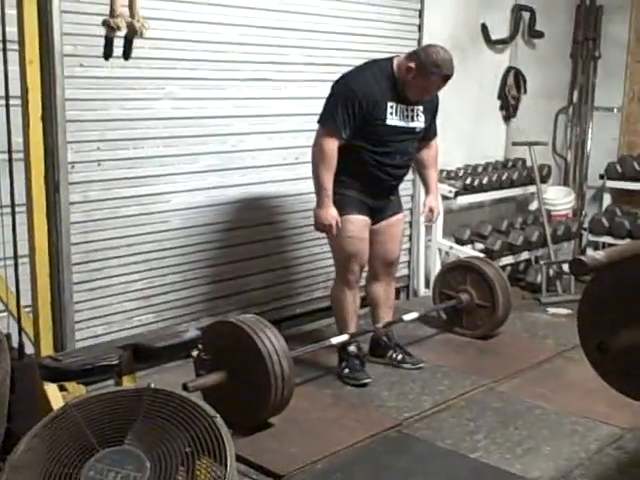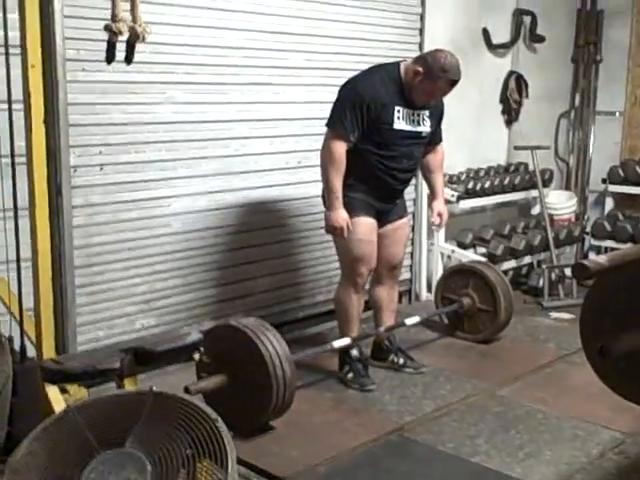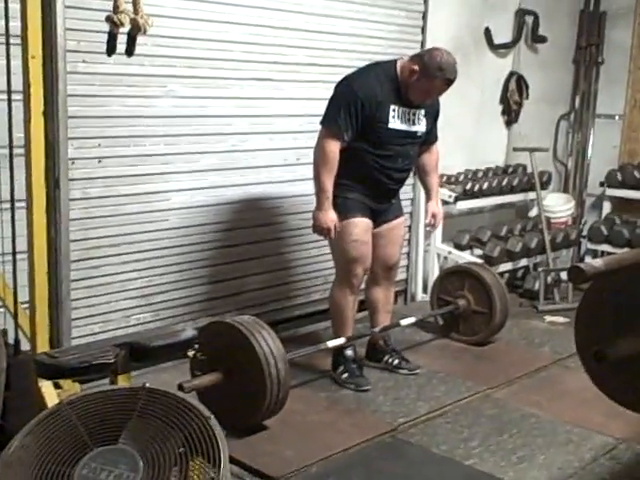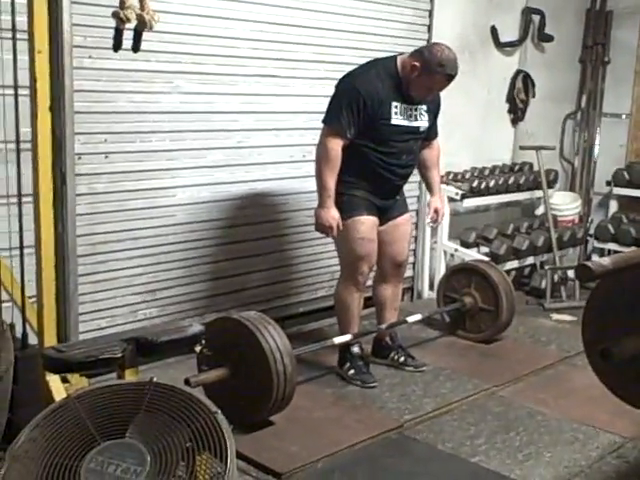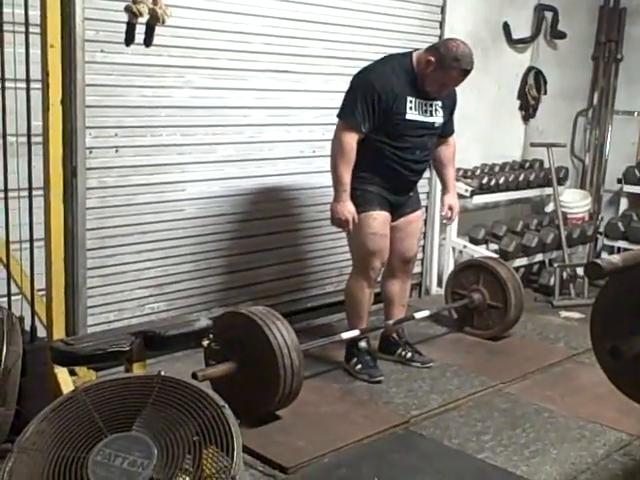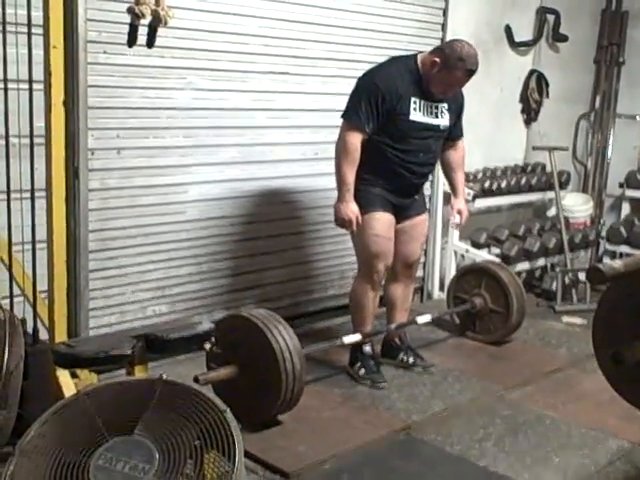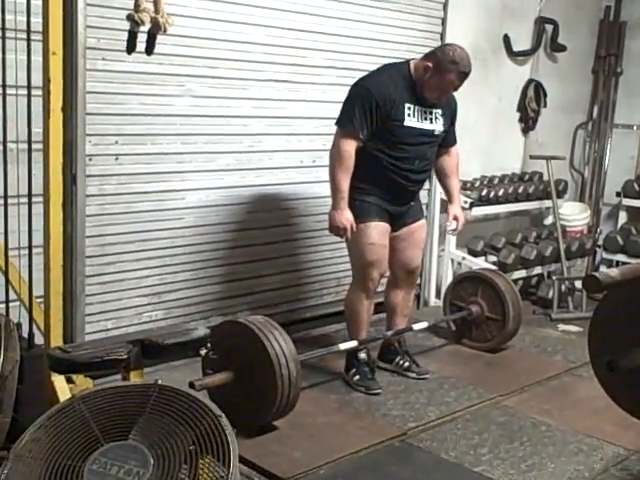
dt=0.3s
person 1, frame 1
left shoulder: (428, 96)
right shoulder: (358, 85)
left elbow: (426, 144)
right elbow: (327, 141)
left wrist: (432, 191)
right wrist: (325, 201)
left hip: (387, 194)
right hip: (349, 192)
left knee: (386, 268)
right knee: (351, 271)
left ankle: (382, 340)
right ankle: (348, 351)
person 1, frame 2
left shoulder: (433, 102)
right shoulder: (366, 89)
left elbow: (432, 150)
right elbow: (335, 144)
left wrist: (438, 196)
right wrist: (334, 204)
left hip: (393, 198)
right hip: (355, 196)
left knee: (390, 272)
right knee: (358, 273)
left ankle: (384, 345)
right ankle: (349, 354)
person 1, frame 3
left shoulder: (429, 100)
right shoulder: (362, 87)
left elbow: (427, 149)
right elbow: (329, 143)
left wrist: (433, 196)
right wrist: (324, 205)
left hip: (388, 197)
right hip: (350, 194)
left knee: (386, 271)
right knee: (353, 273)
left ankle: (379, 345)
right ankle: (343, 355)
person 1, frame 4
left shoulder: (430, 95)
right shoulder: (363, 85)
left elbow: (428, 144)
right elbow: (331, 142)
left wrist: (435, 192)
right wrist: (326, 202)
left hip: (393, 194)
right hip: (355, 192)
left knee: (395, 267)
right knee: (358, 271)
left ankle: (386, 343)
right ankle: (349, 353)
person 1, frame 5
left shoulder: (446, 92)
right shoulder: (378, 80)
left elbow: (444, 142)
right elbow: (346, 136)
left wrist: (450, 189)
right wrist: (342, 196)
left hip: (406, 190)
right hip: (368, 187)
left knee: (404, 264)
right knee: (369, 266)
left ankle: (393, 339)
right ankle: (357, 347)
person 1, frame 6
left shoulder: (453, 96)
right shoulder: (384, 80)
left elbow: (453, 145)
right elbow: (351, 136)
left wrist: (458, 193)
right wrist: (345, 196)
left hip: (412, 193)
right hip: (373, 190)
left knee: (406, 269)
right knee: (374, 269)
left ankle: (395, 344)
right ankle: (361, 351)
person 1, frame 7
left shoulder: (447, 102)
right shoulder: (377, 88)
left elbow: (447, 152)
right elbow: (345, 144)
left wrist: (454, 200)
right wrist: (340, 204)
left hip: (408, 201)
right hip: (368, 198)
left knee: (408, 273)
right knee: (369, 277)
left ankle: (393, 349)
right ankle: (357, 358)
